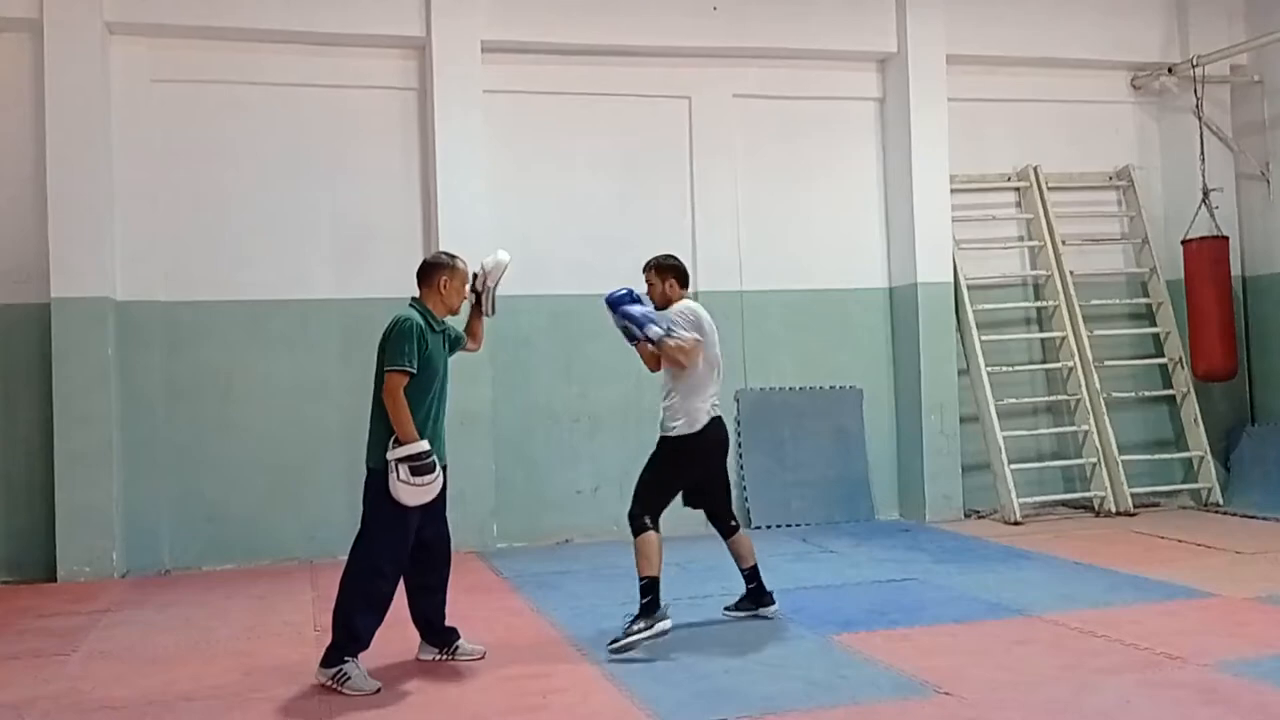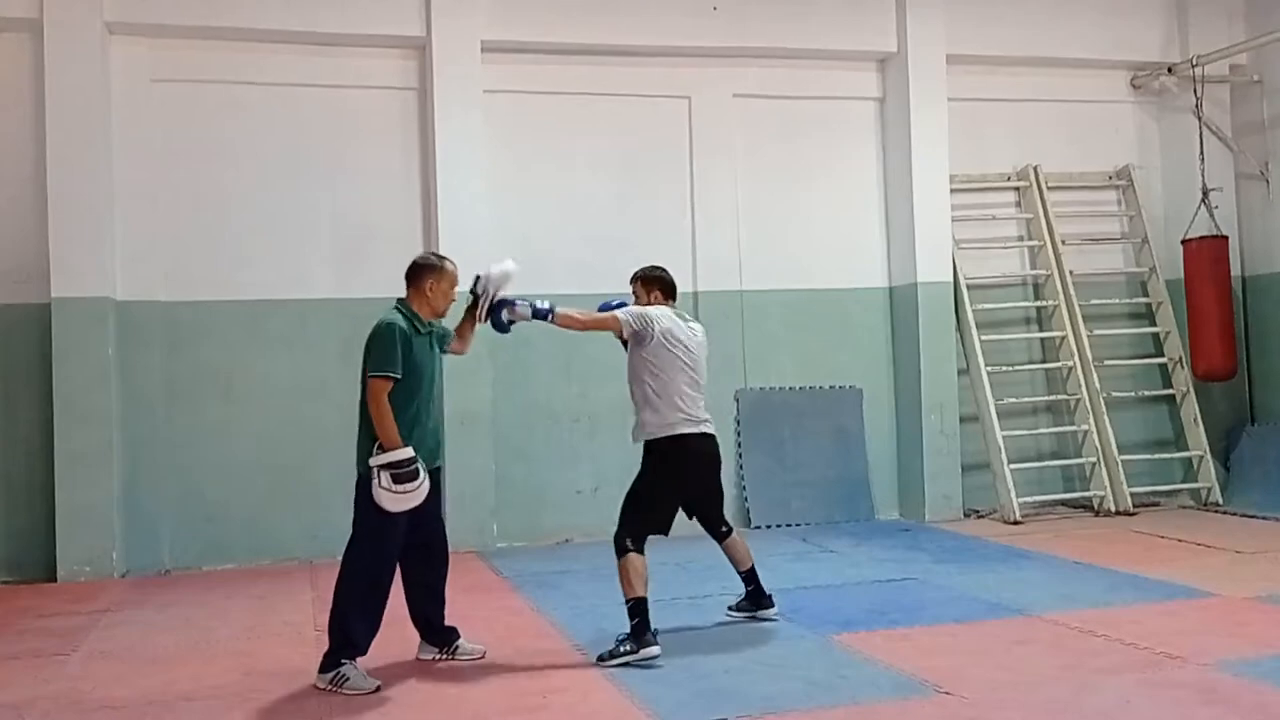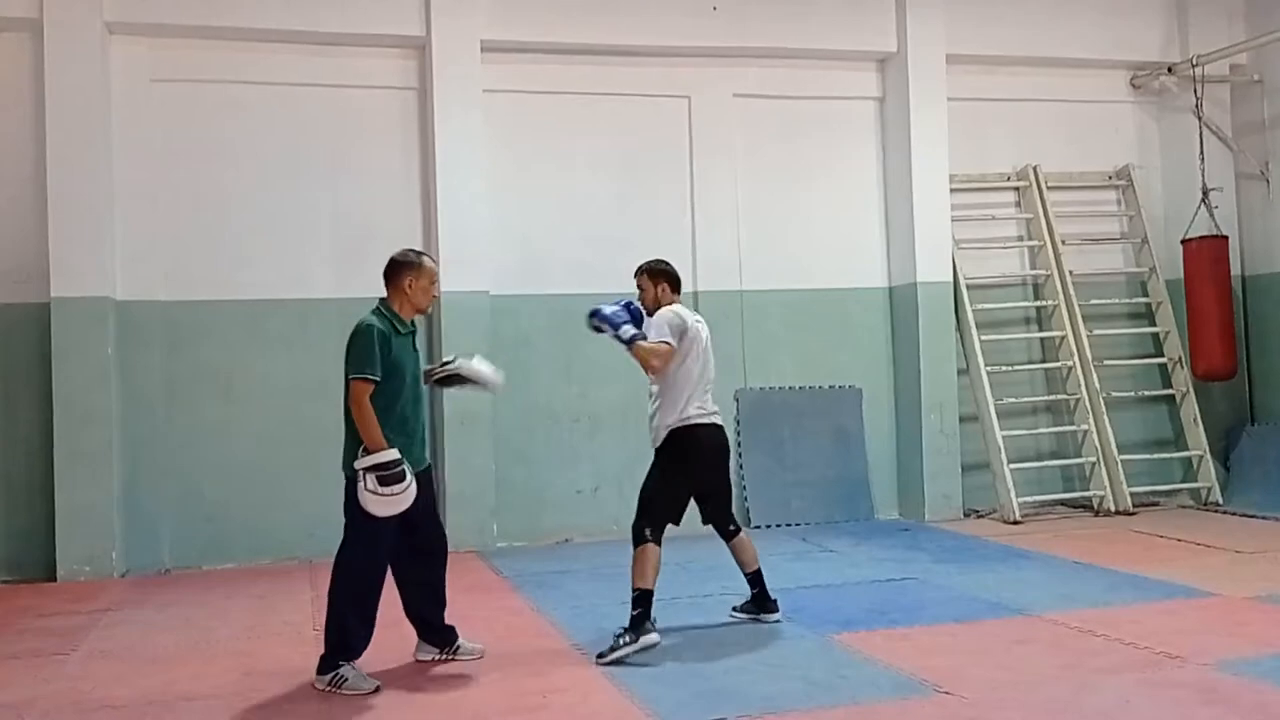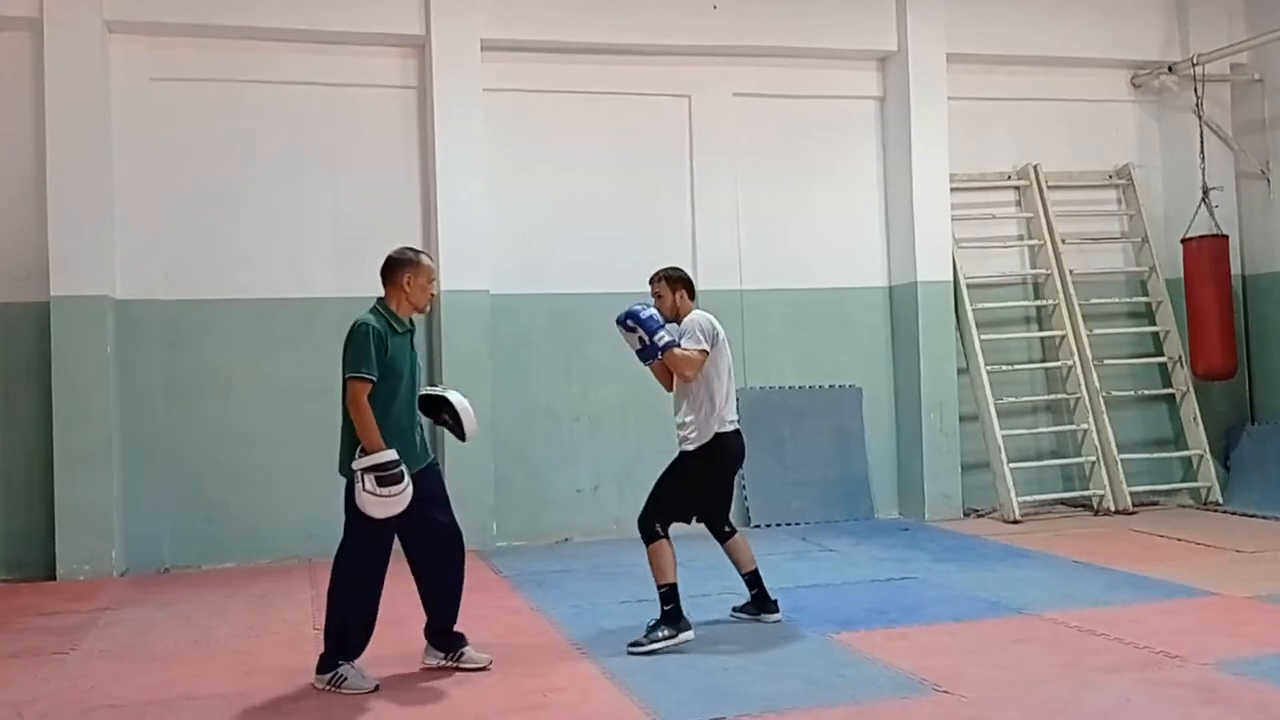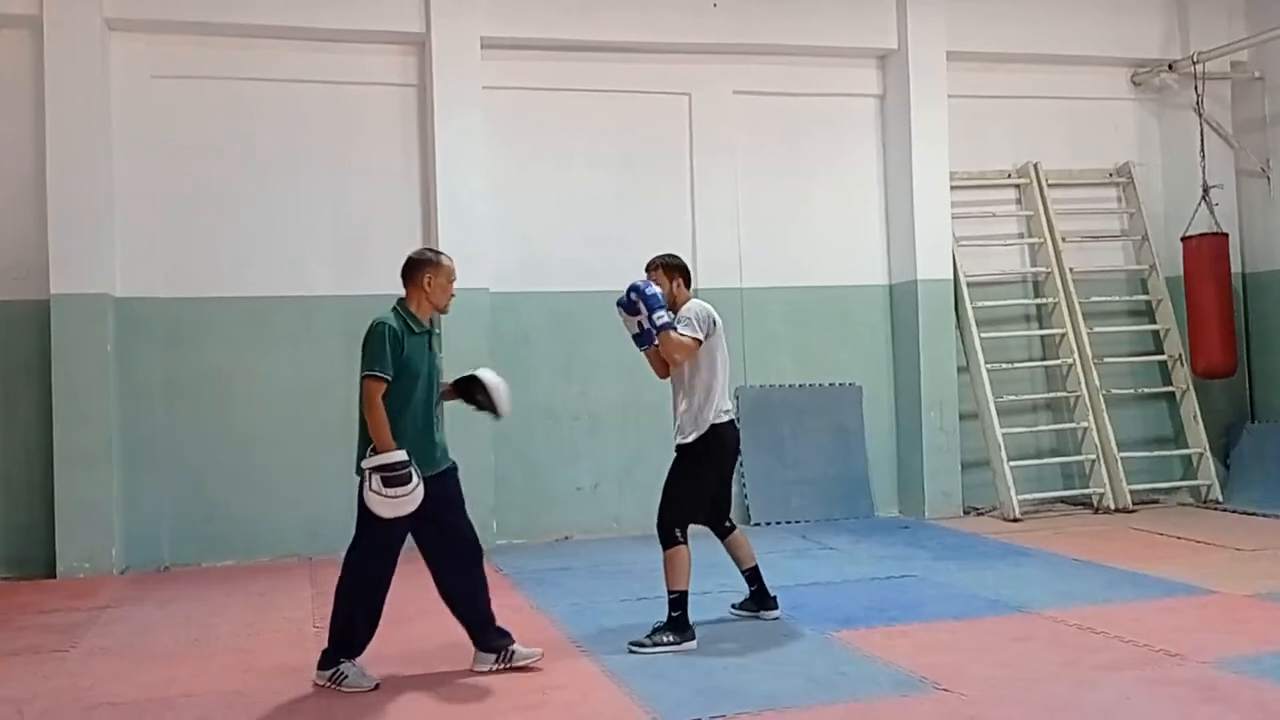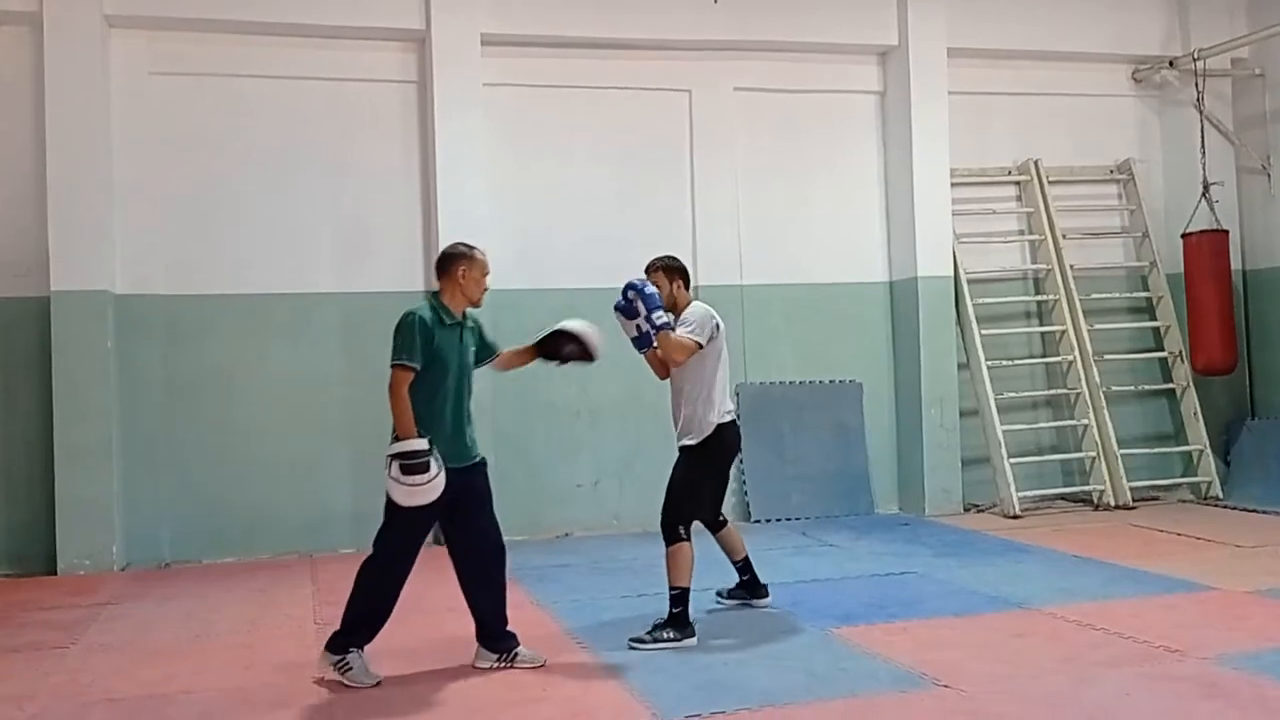
dt=0.2s
person 1, frame 1
left shoulder: (437, 329)
right shoulder: (408, 324)
left elbow: (473, 342)
right elbow: (392, 391)
left wrist: (480, 303)
right wrist: (413, 449)
left hip: (428, 462)
right hip: (396, 464)
left knee: (432, 553)
right knee: (378, 559)
left ankle: (436, 638)
right ankle: (339, 658)
person 1, frame 2
left shoulder: (429, 330)
right shoulder: (394, 329)
left elbow: (459, 342)
right elbow: (376, 396)
left wrist: (476, 308)
right wrist: (397, 455)
left hip: (423, 465)
left knee: (429, 553)
right knee: (371, 561)
left ankle: (435, 637)
right ankle: (337, 661)
person 1, frame 3
left shoulder: (408, 329)
right shoulder: (372, 330)
right elbow: (359, 398)
left wrist: (437, 375)
right wrist: (383, 458)
left hip: (414, 466)
left knee: (426, 552)
right knee: (363, 564)
left ankle: (434, 637)
right ankle: (335, 664)
person 1, frame 4
left shoulder: (406, 329)
right shoulder: (368, 329)
right elbow: (357, 398)
right wrist: (381, 460)
left hip: (418, 464)
left knee: (444, 548)
right knee: (362, 566)
left ankle: (443, 644)
right ankle: (334, 664)
person 1, frame 5
left shoulder: (428, 331)
right shoulder: (386, 330)
right elbow: (372, 397)
left wrist: (459, 391)
right wrist: (389, 460)
left hip: (436, 468)
left knee: (461, 555)
right knee: (370, 566)
left ankle: (491, 645)
right ankle: (335, 661)
person 1, frame 6
left shoulder: (469, 326)
right shoulder: (419, 321)
left elbow: (500, 359)
right elbow: (399, 387)
left wrist: (543, 348)
left hip: (466, 462)
left knee: (485, 552)
right knee: (392, 557)
left ankle: (496, 645)
right ankle: (344, 648)
person 2, frame 1
left shoulder: (684, 312)
right shoulder: (683, 316)
left elbow: (683, 360)
right elbow: (656, 363)
left wrist: (649, 325)
right wrist: (632, 328)
left hip: (687, 435)
right hip: (709, 432)
left knee: (642, 513)
right knee: (722, 515)
left ankle: (651, 610)
right ankle: (758, 594)
person 2, frame 2
left shoulder: (647, 318)
right shoulder: (695, 330)
left elbow: (588, 321)
left wrist: (533, 310)
right wrist: (628, 340)
left hip: (669, 447)
right hip: (704, 444)
left knee: (629, 536)
right knee: (717, 523)
left ankle: (640, 634)
right ankle: (759, 598)
person 2, frame 3
left shoulder: (671, 315)
right shoulder: (694, 321)
left elbow: (654, 362)
left wrist: (622, 328)
right wrist: (635, 326)
left hip: (683, 439)
right hip: (712, 436)
left knee: (646, 528)
right knee: (724, 522)
left ankle: (640, 623)
right ankle: (763, 600)
person 2, frame 4
left shoulder: (697, 322)
right shoulder: (690, 328)
left elbow: (688, 371)
right elbow: (671, 382)
left wrist: (659, 333)
right wrist: (643, 344)
left hip: (709, 444)
right hip: (724, 442)
left knee: (652, 522)
right knee: (719, 524)
left ankle: (672, 619)
right ankle: (762, 600)
person 2, frame 5
left shoulder: (696, 311)
right shoulder: (682, 317)
left elbow: (678, 355)
right elbow: (665, 369)
left wrist: (657, 312)
right wrist: (639, 328)
left hip: (707, 436)
right hip: (716, 435)
left knee: (670, 524)
right knee: (719, 520)
left ankle: (678, 625)
right ankle: (762, 597)
person 2, frame 6
left shoulder: (699, 314)
right shoulder: (682, 320)
left elbow: (676, 355)
right elbow: (664, 369)
left wrist: (654, 312)
right wrist: (637, 328)
left hip: (711, 435)
right hip: (710, 435)
left knee: (674, 521)
right knee: (709, 515)
left ankle: (679, 622)
right ankle: (752, 585)
